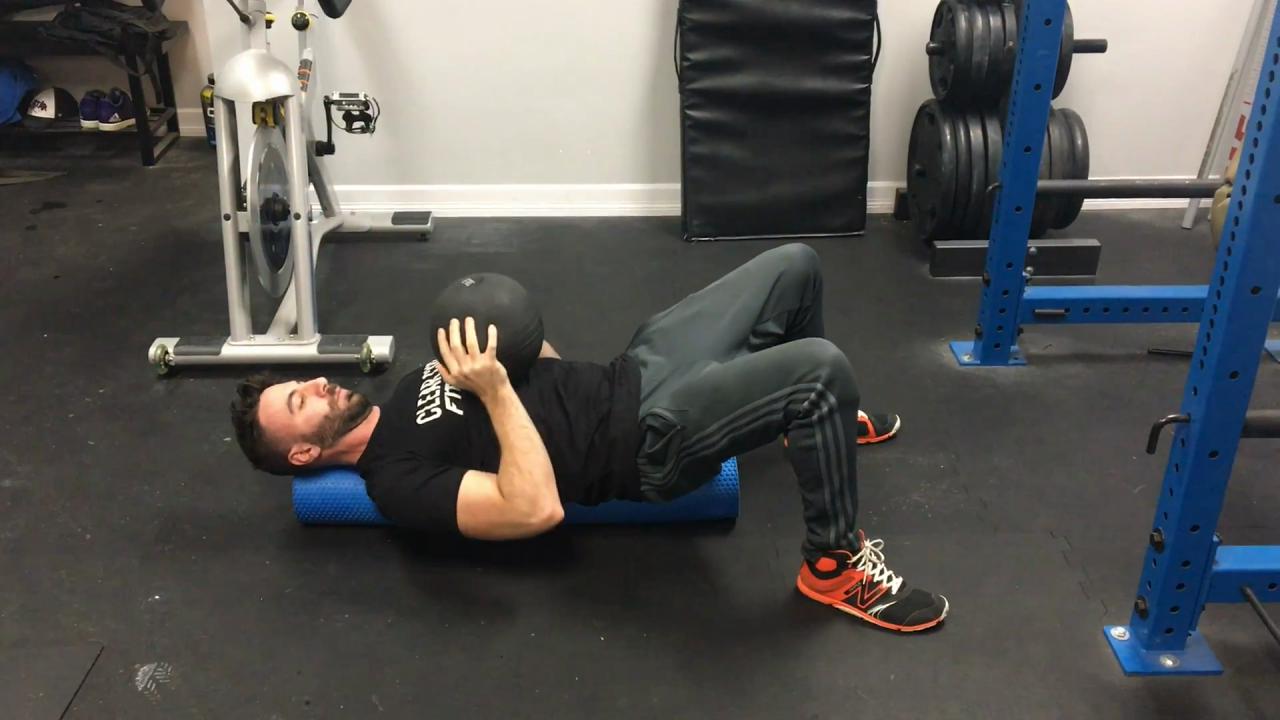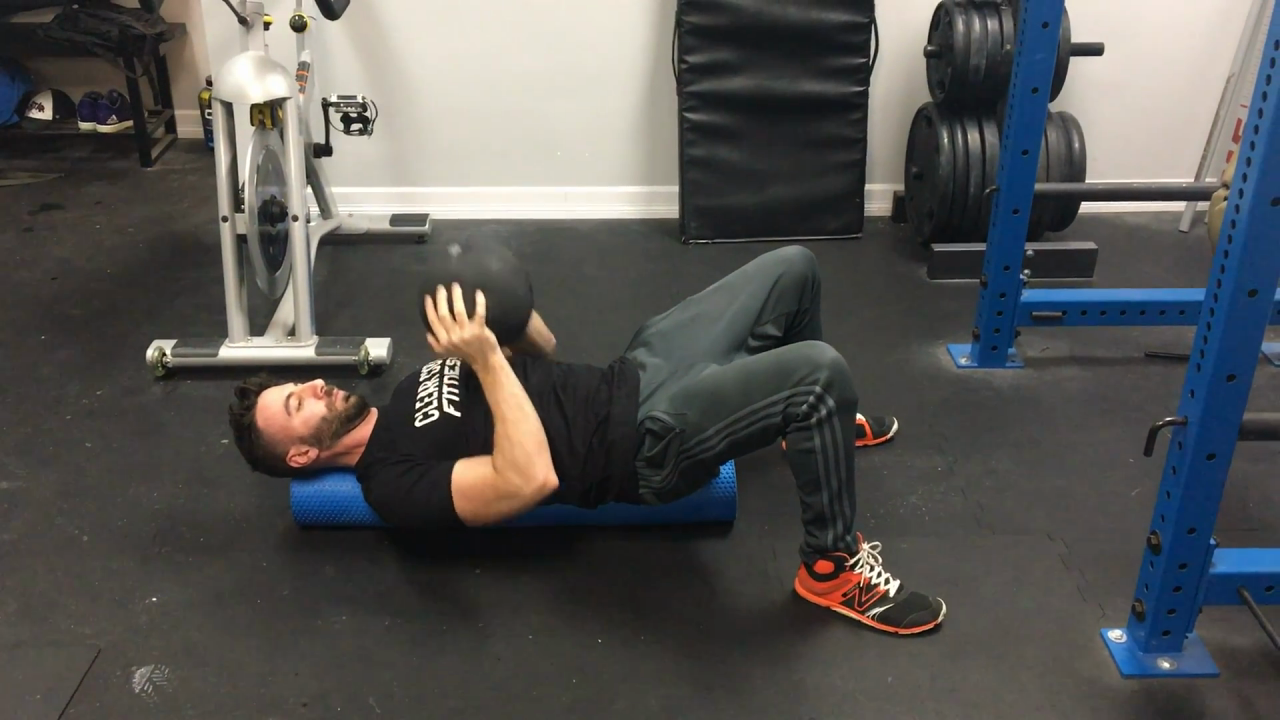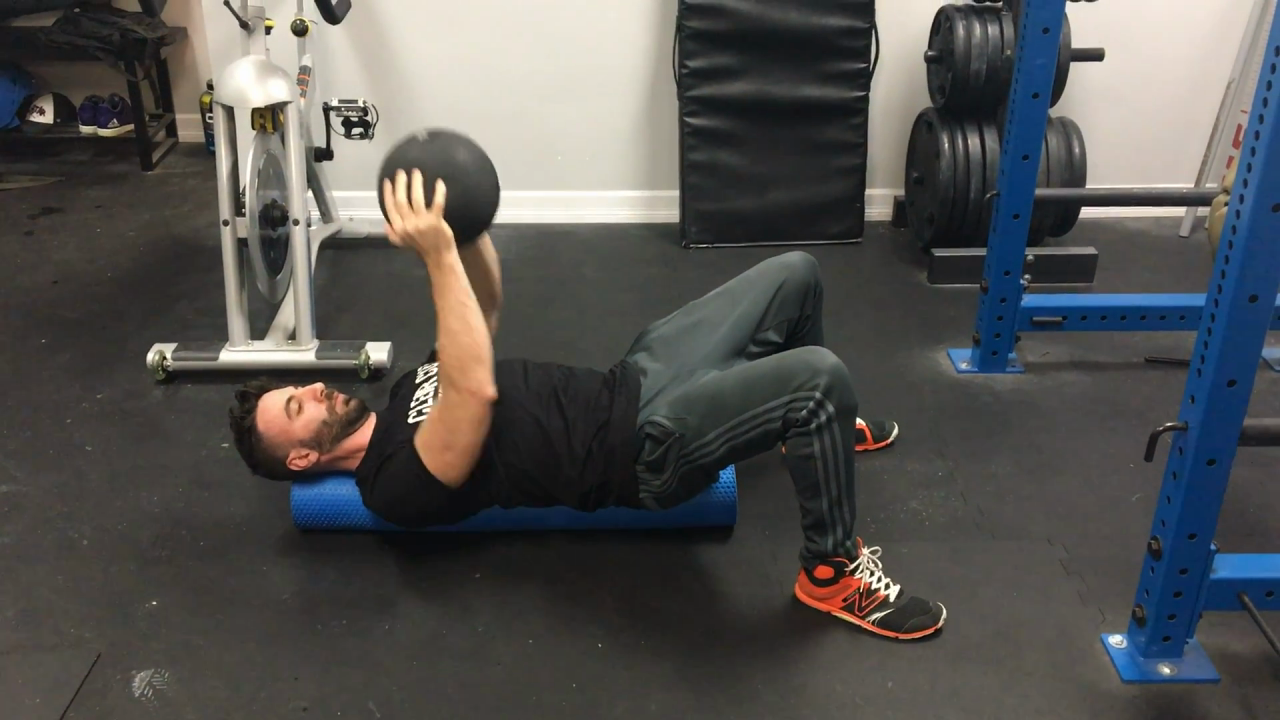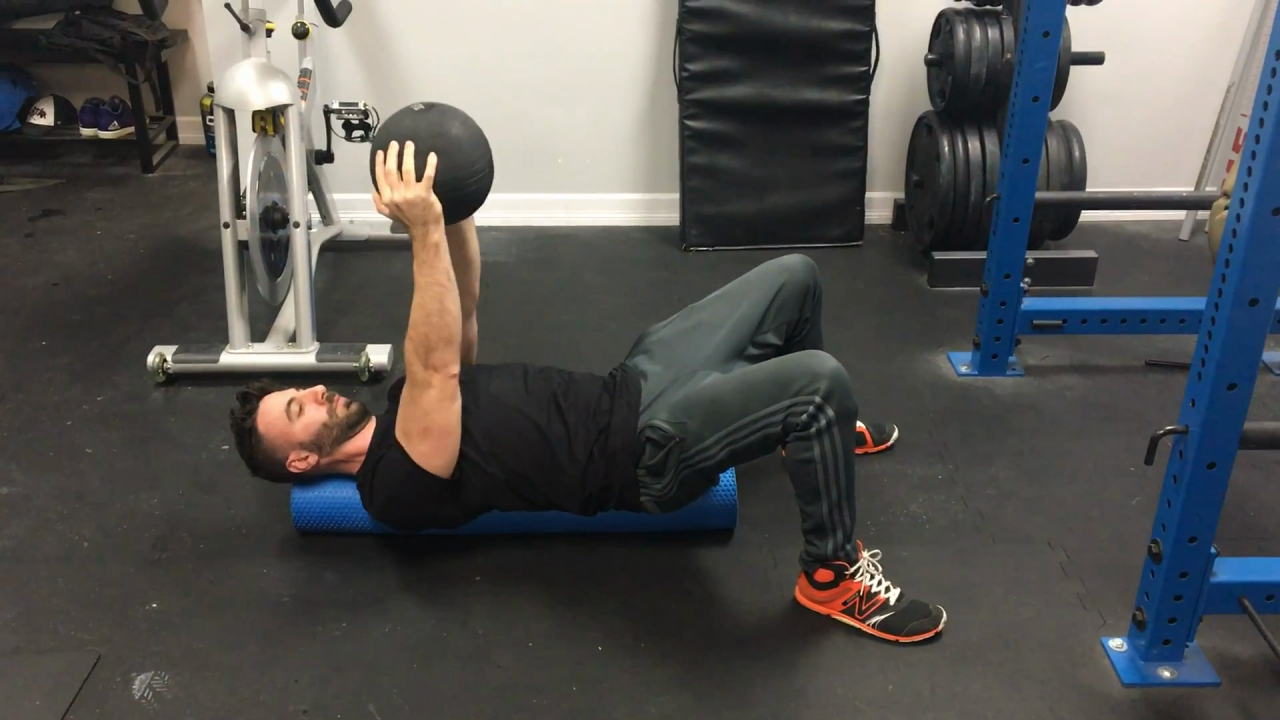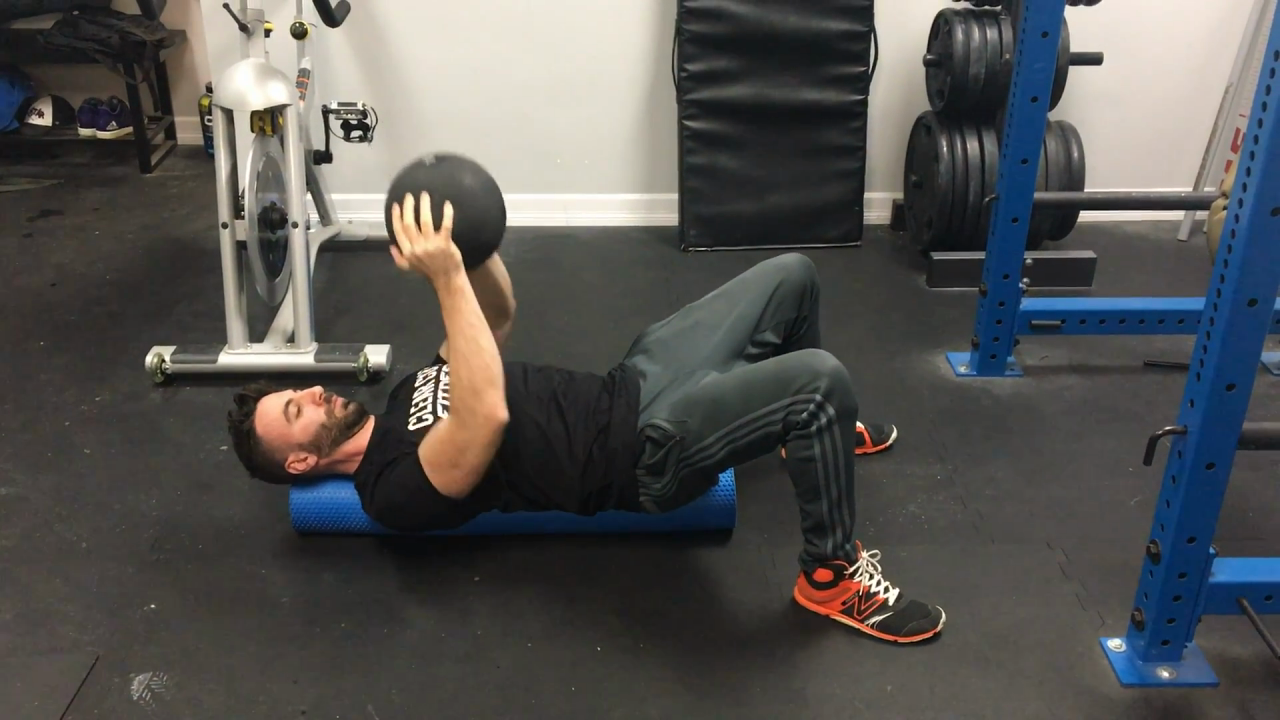
dt=0.3s
person 1, frame 1
left shoulder: (417, 389)
right shoulder: (398, 482)
right elbow: (539, 510)
left wrist: (507, 335)
right wrist: (494, 389)
left hip: (631, 374)
right hip: (647, 442)
left knee: (794, 266)
right knee: (821, 366)
left ankle: (816, 423)
right ankle: (835, 565)
person 1, frame 2
left shoulder: (410, 397)
right shoulder: (396, 485)
left elbow: (542, 351)
right elbow: (533, 480)
left wrist: (498, 307)
right wrist: (486, 356)
left hip: (630, 375)
right hip: (646, 444)
left knee: (792, 268)
right knee: (820, 369)
left ankle: (813, 427)
right ankle: (833, 568)
person 1, frame 3
left shoulder: (402, 407)
right shoulder: (399, 489)
left elbow: (483, 304)
right elbow: (478, 393)
left wrist: (465, 229)
right wrist: (438, 254)
left hip: (628, 386)
right hip: (643, 454)
left knee: (795, 273)
right knee: (820, 376)
left ankle: (816, 431)
right ankle: (832, 573)
person 1, frame 4
left shoulder: (399, 412)
right shoulder: (398, 489)
left elbow: (457, 313)
right elbow: (436, 367)
left wrist: (450, 212)
right wrist: (424, 228)
left hip: (630, 390)
right hip: (644, 455)
left knee: (794, 277)
right knee: (819, 379)
left ankle: (811, 431)
right ankle: (832, 575)
person 1, frame 5
left shoulder: (404, 399)
right shoulder: (395, 490)
left elbow: (500, 313)
right elbow: (490, 416)
right wrist: (444, 274)
left hip: (627, 386)
right hip: (644, 450)
left knee: (792, 274)
right knee: (820, 374)
left ankle: (814, 430)
right ankle: (832, 576)
